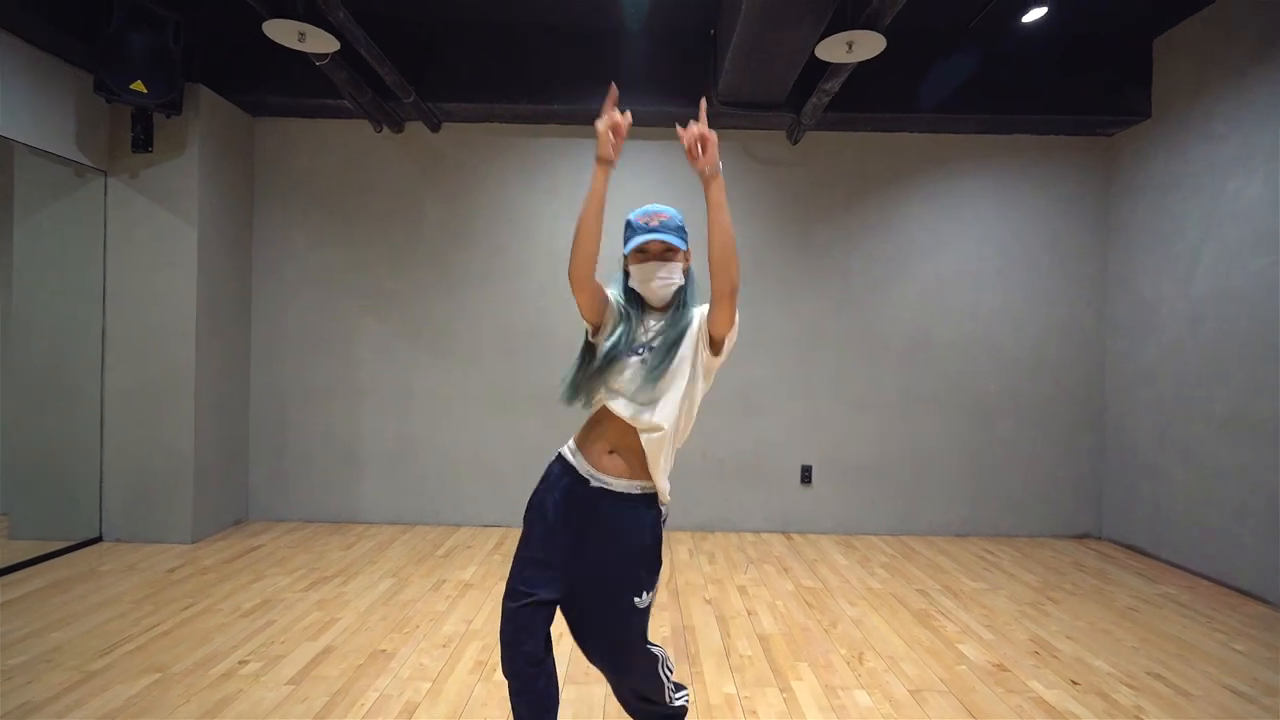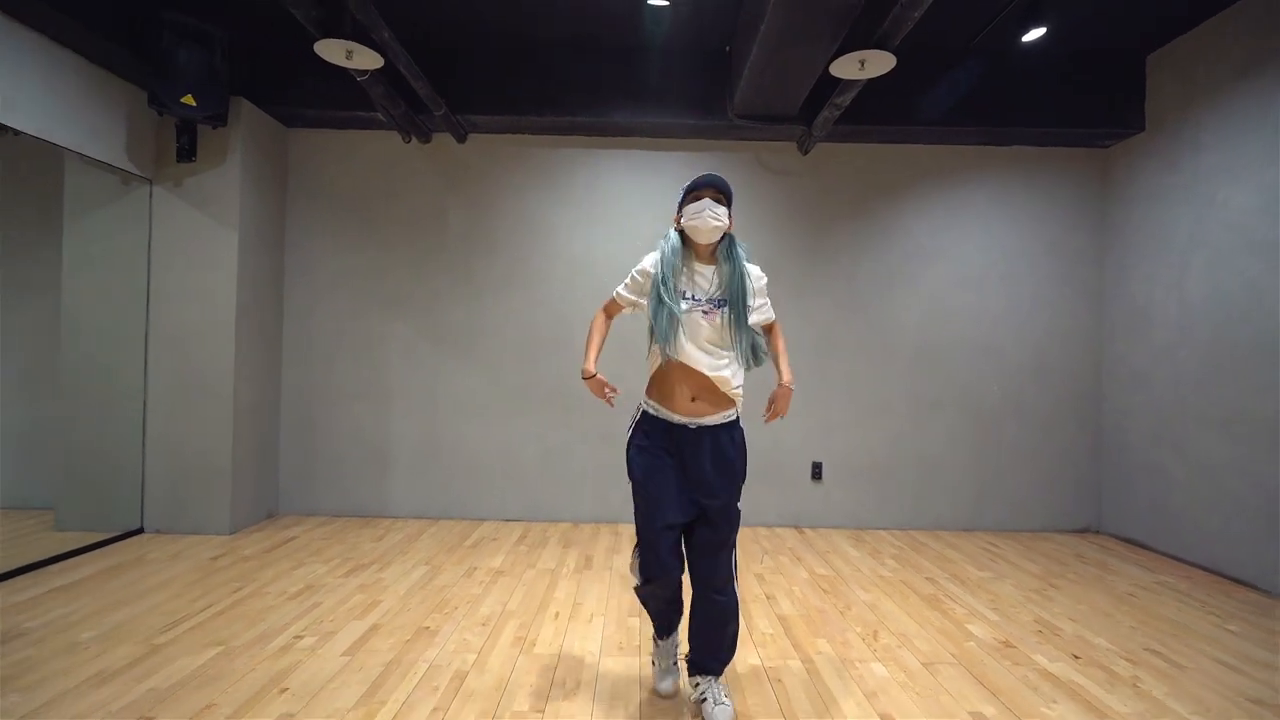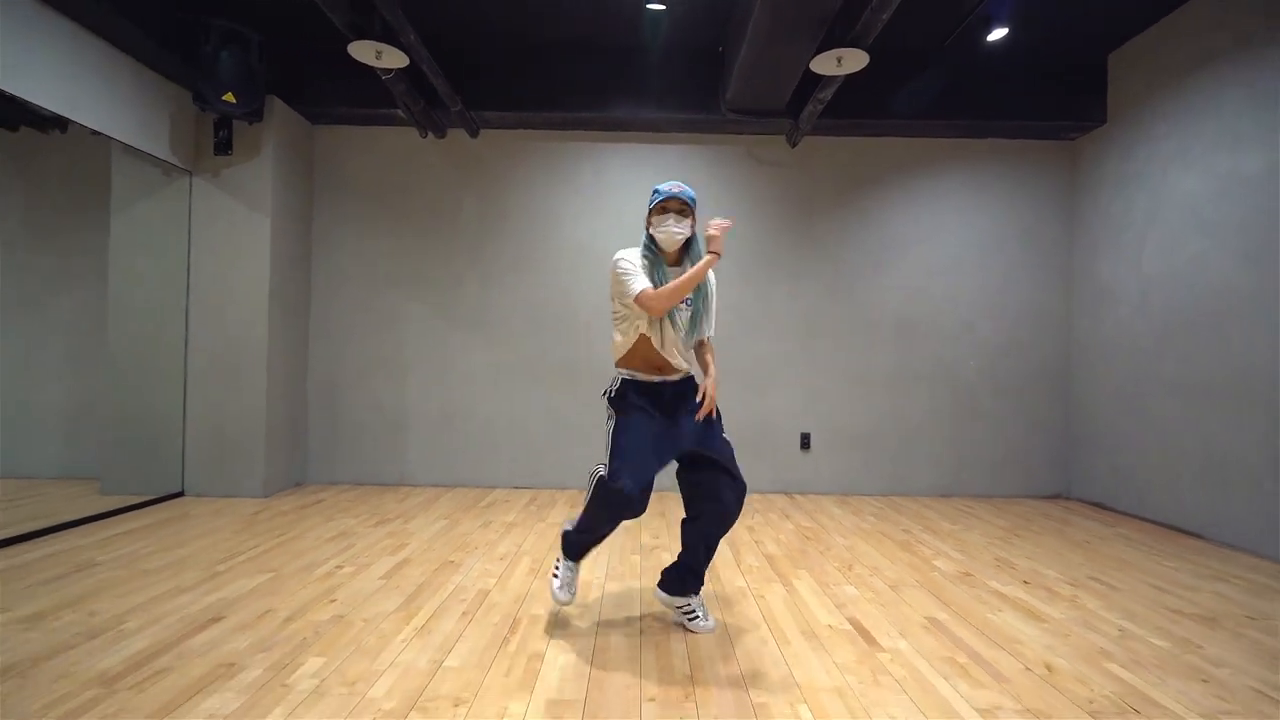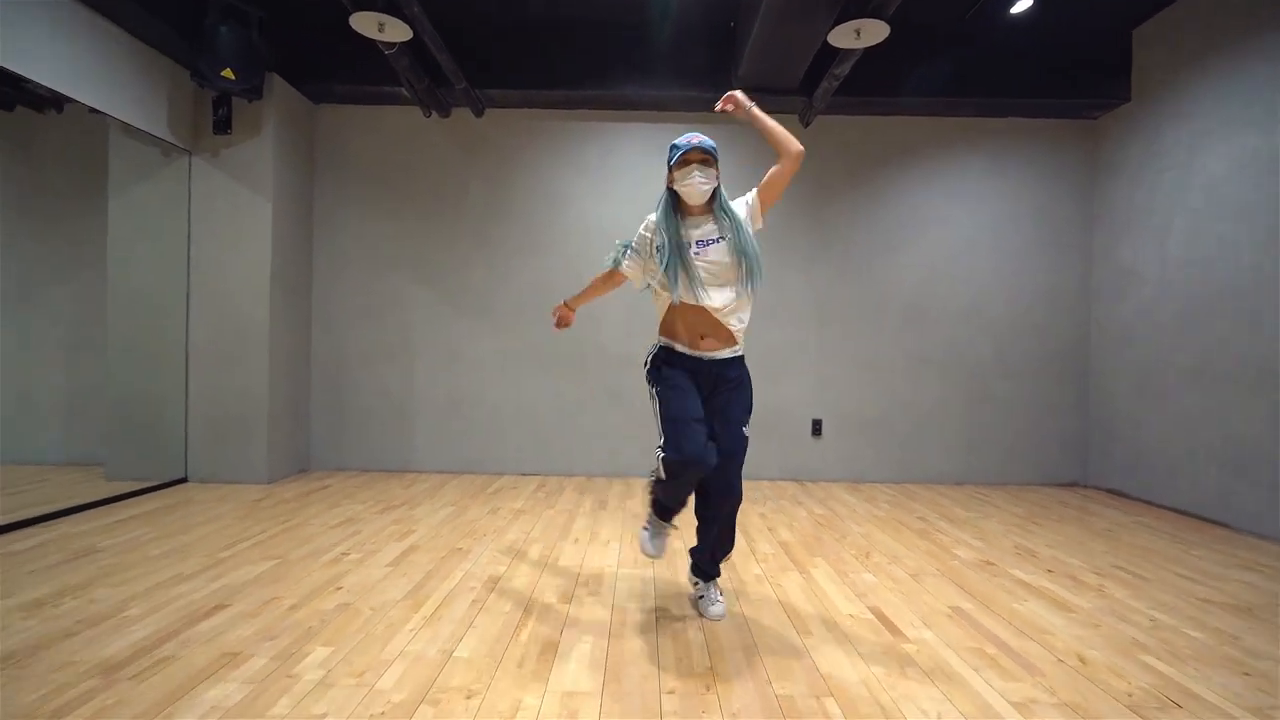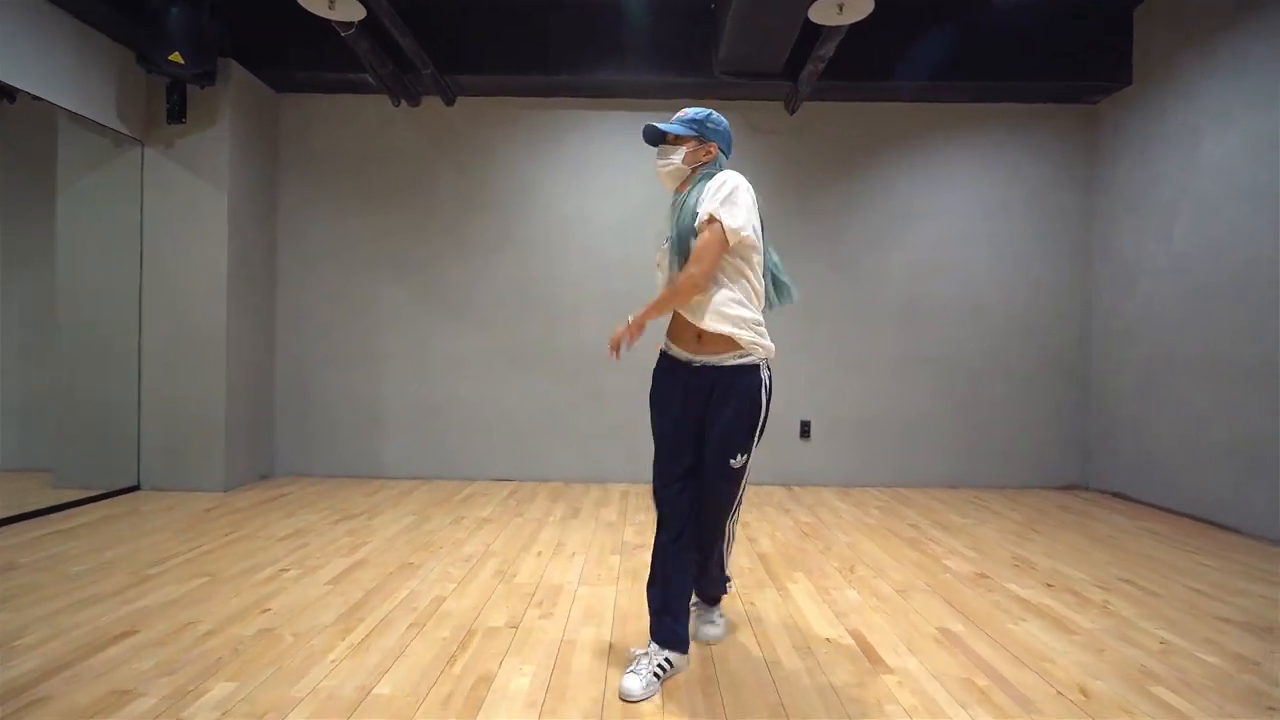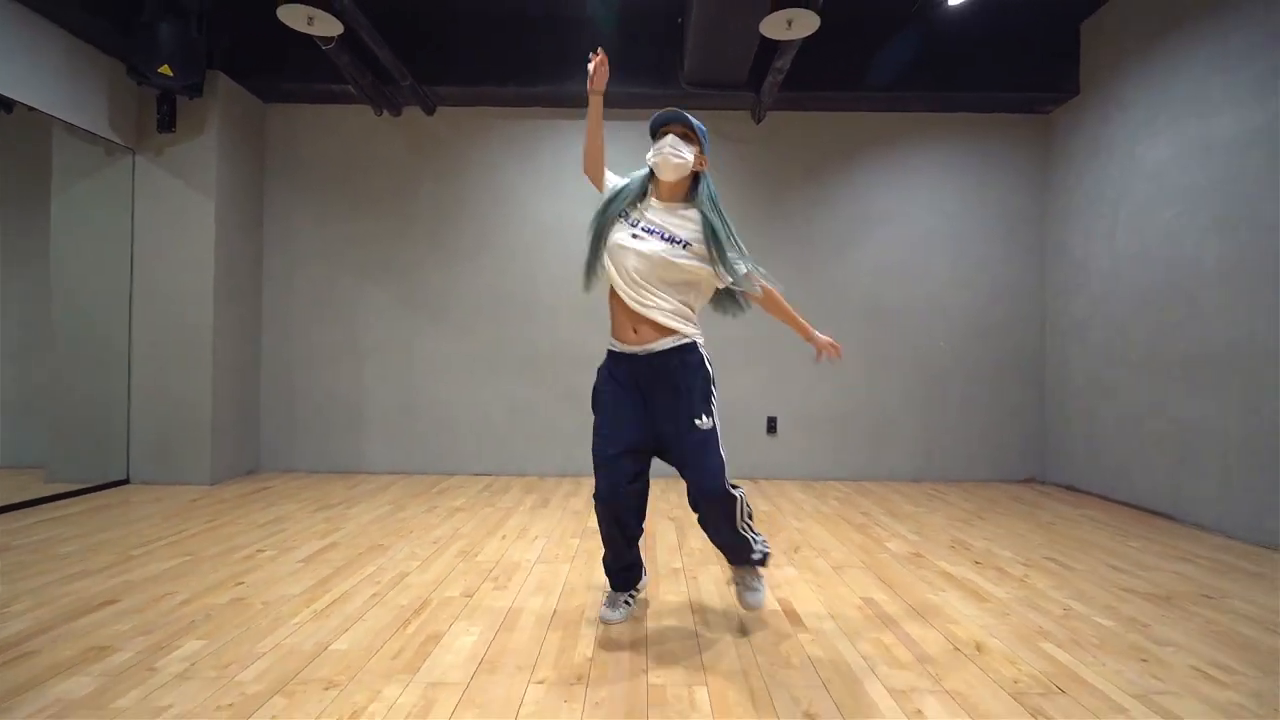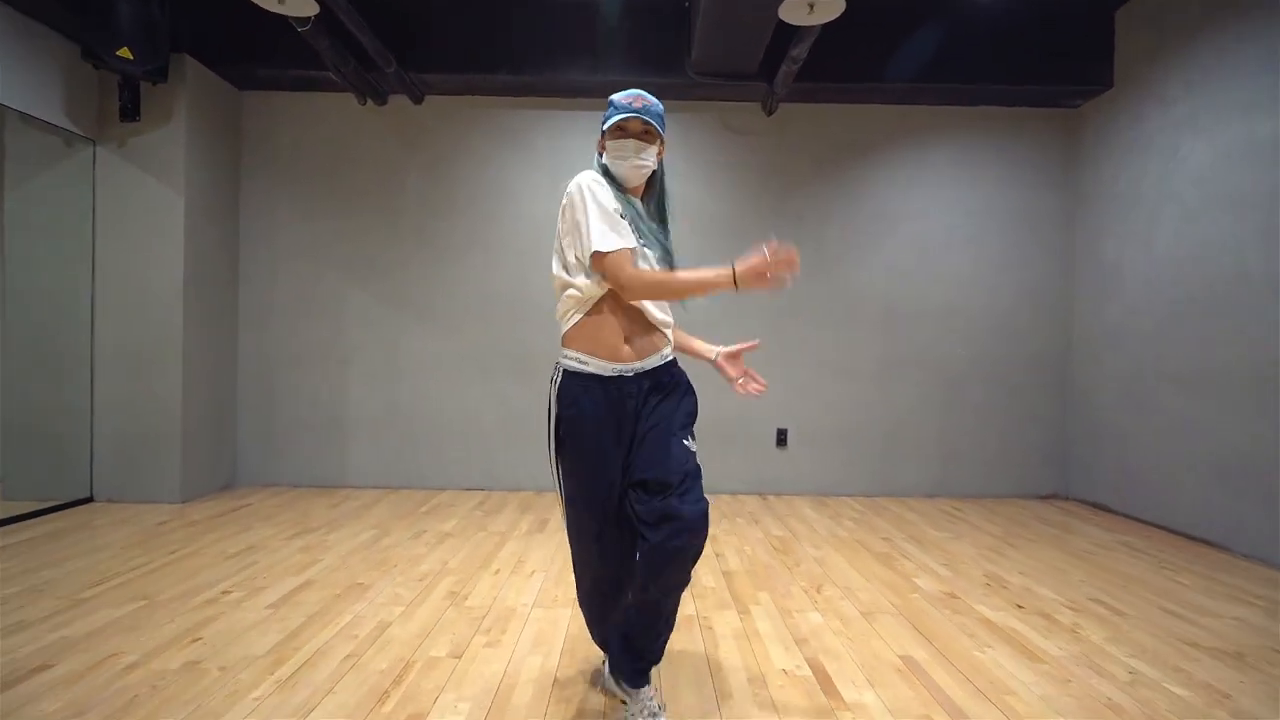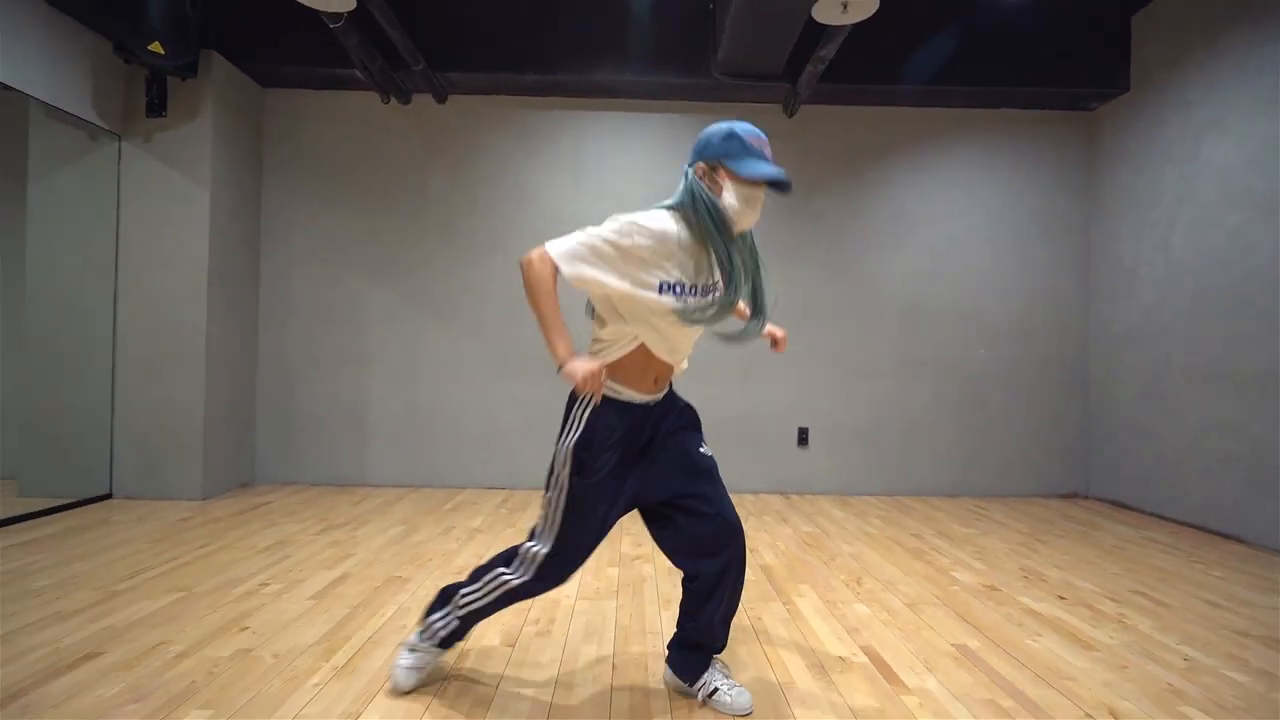
dt=0.5s
person 1, frame 1
left shoulder: (706, 331)
right shoulder: (612, 319)
left elbow: (726, 303)
right elbow: (579, 277)
left hip: (633, 511)
right hip: (566, 491)
left knee: (617, 649)
right knee: (521, 627)
person 1, frame 2
left shoulder: (748, 279)
right shoulder: (655, 271)
left elbow: (770, 327)
right elbow: (607, 310)
left wrist: (786, 376)
right wrist: (590, 365)
left hip: (721, 440)
right hip: (657, 434)
left knee: (715, 562)
right knee: (659, 558)
left ankle: (708, 674)
right ankle: (665, 634)
person 1, frame 3
left shoulder: (698, 276)
right shoulder: (629, 261)
right elbow: (656, 307)
left wrist: (711, 376)
right wrist: (711, 258)
left hip: (686, 395)
right hip: (637, 396)
left knee: (723, 493)
right knee: (623, 490)
left ankle: (681, 589)
right ankle: (571, 554)
person 1, frame 4
left shoulder: (740, 215)
right shoulder: (657, 229)
left elbow: (793, 156)
right elbow: (617, 274)
right wrist: (572, 303)
left hip: (729, 371)
right hip: (675, 365)
left knee: (725, 483)
right knee: (690, 460)
left ankle: (706, 574)
right ankle: (661, 513)
person 1, frame 5
left shoulder: (728, 186)
right shoulder: (694, 208)
left elbow: (695, 277)
left wrist: (636, 321)
left hip: (734, 379)
right hip: (676, 373)
left knee: (711, 507)
right knee: (675, 507)
left ankle: (709, 596)
right ankle: (666, 646)
person 1, frame 6
left shoulder: (706, 228)
right shoulder: (626, 201)
left elbow: (753, 286)
right elbow: (594, 167)
left wrist: (808, 331)
right wrist: (596, 97)
left hip: (678, 367)
right hip: (621, 371)
left knee: (708, 484)
right knee: (615, 494)
left ankle: (745, 558)
right ankle: (623, 587)
person 1, frame 7
left shoulder: (648, 218)
right shoulder: (589, 191)
right elbow: (629, 284)
left wrist: (712, 354)
right wrist: (732, 276)
left hip: (660, 390)
right hip: (589, 390)
left knee: (676, 526)
right knee: (600, 543)
right ankle: (612, 646)
person 1, frame 8
left shoulder: (721, 247)
right shoulder: (644, 233)
right elbow: (536, 263)
left wrist: (758, 324)
right wrist: (567, 356)
left hip: (661, 417)
right hip: (606, 416)
left knee: (720, 539)
right knee: (550, 555)
left ankle: (694, 665)
right ankle: (434, 632)
